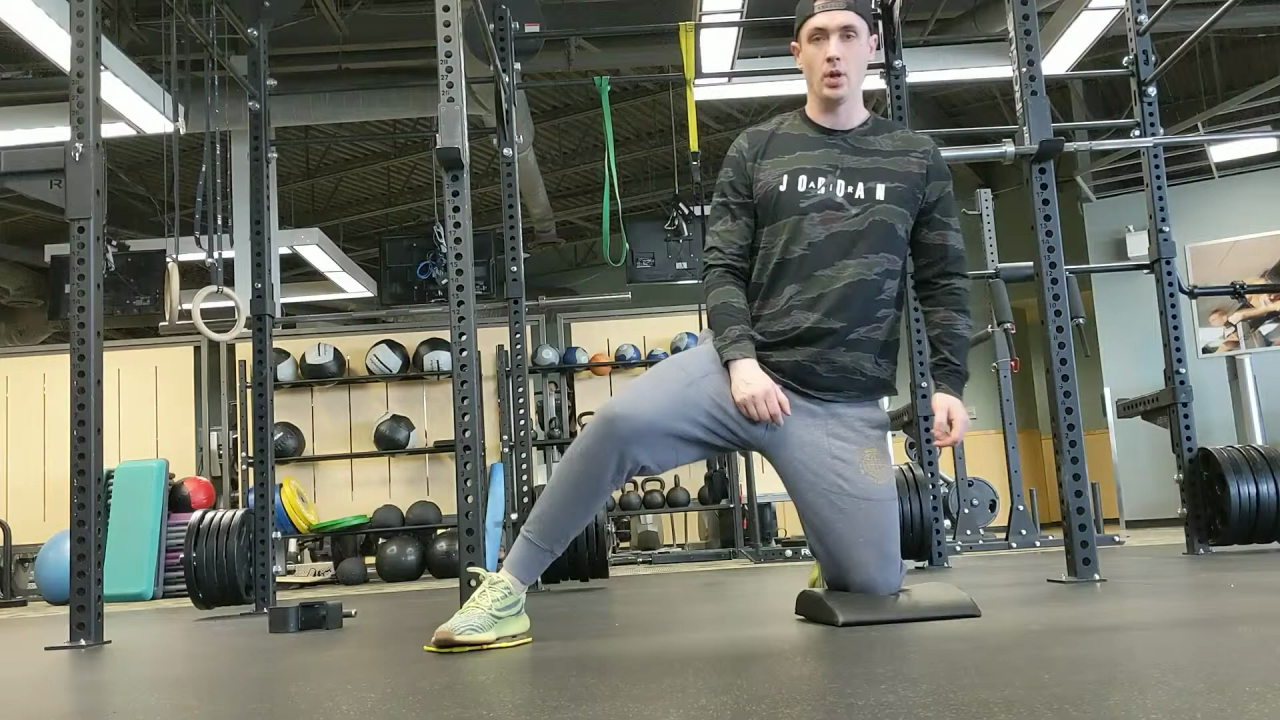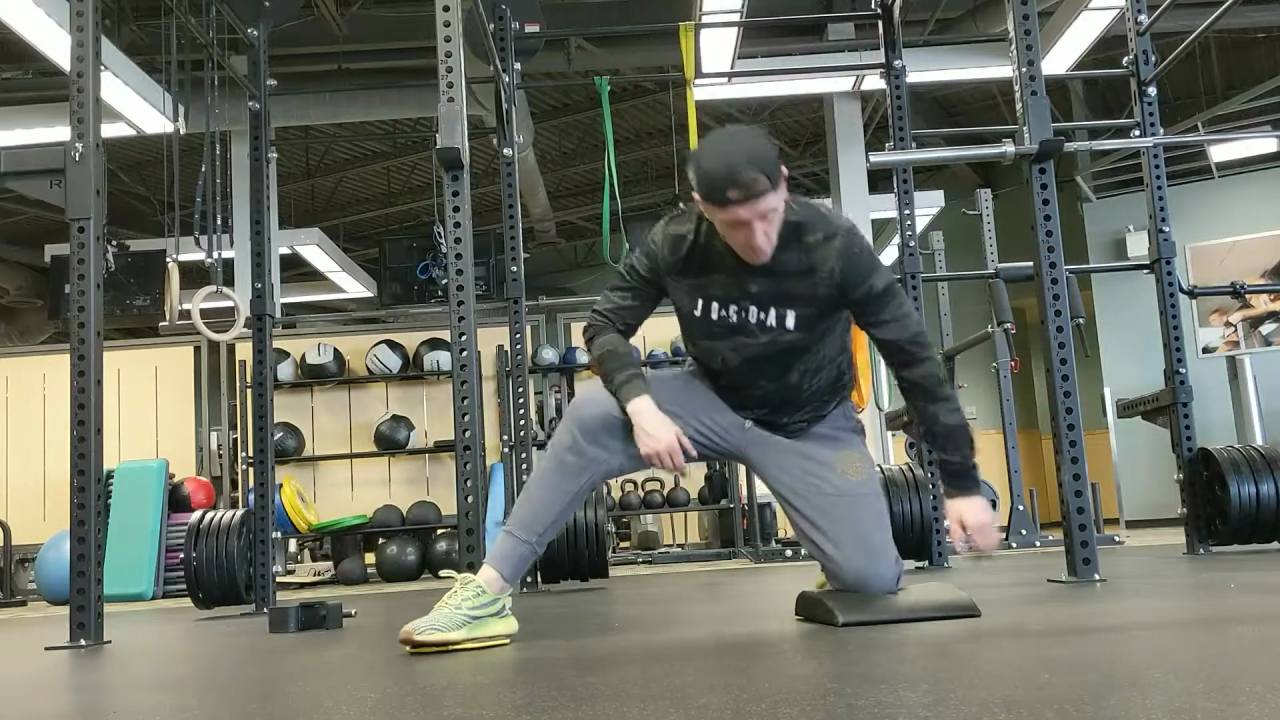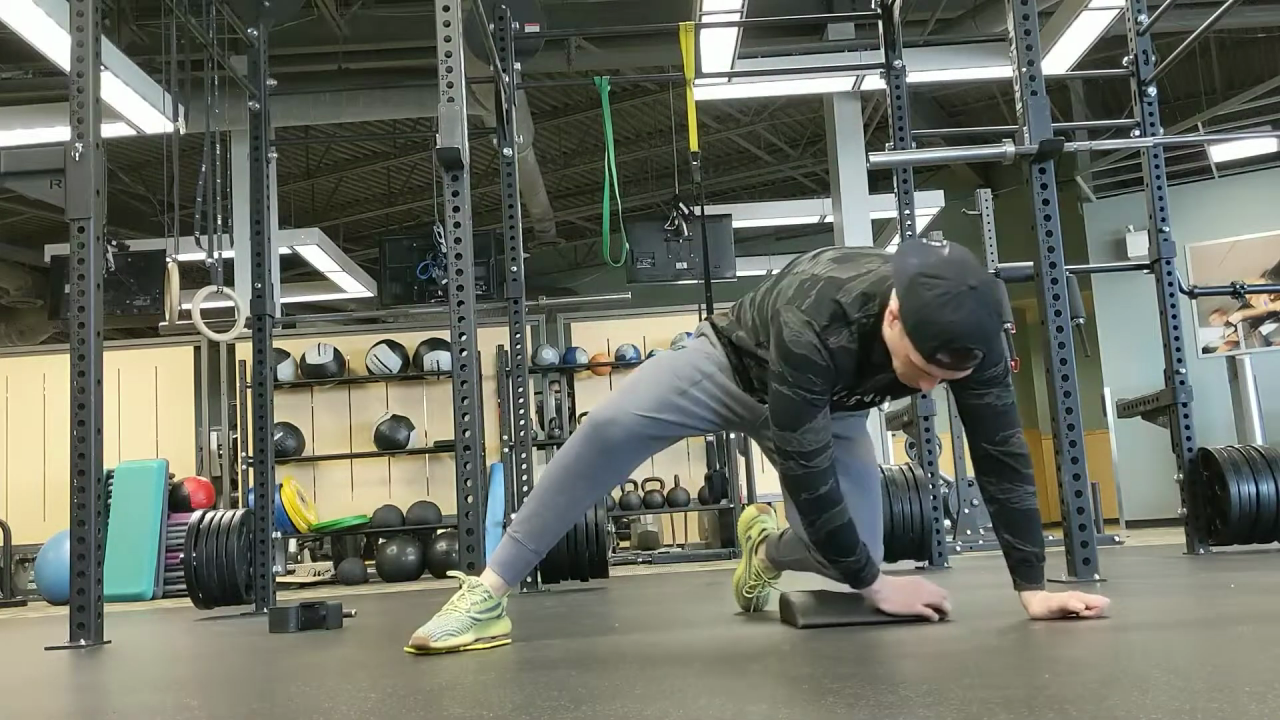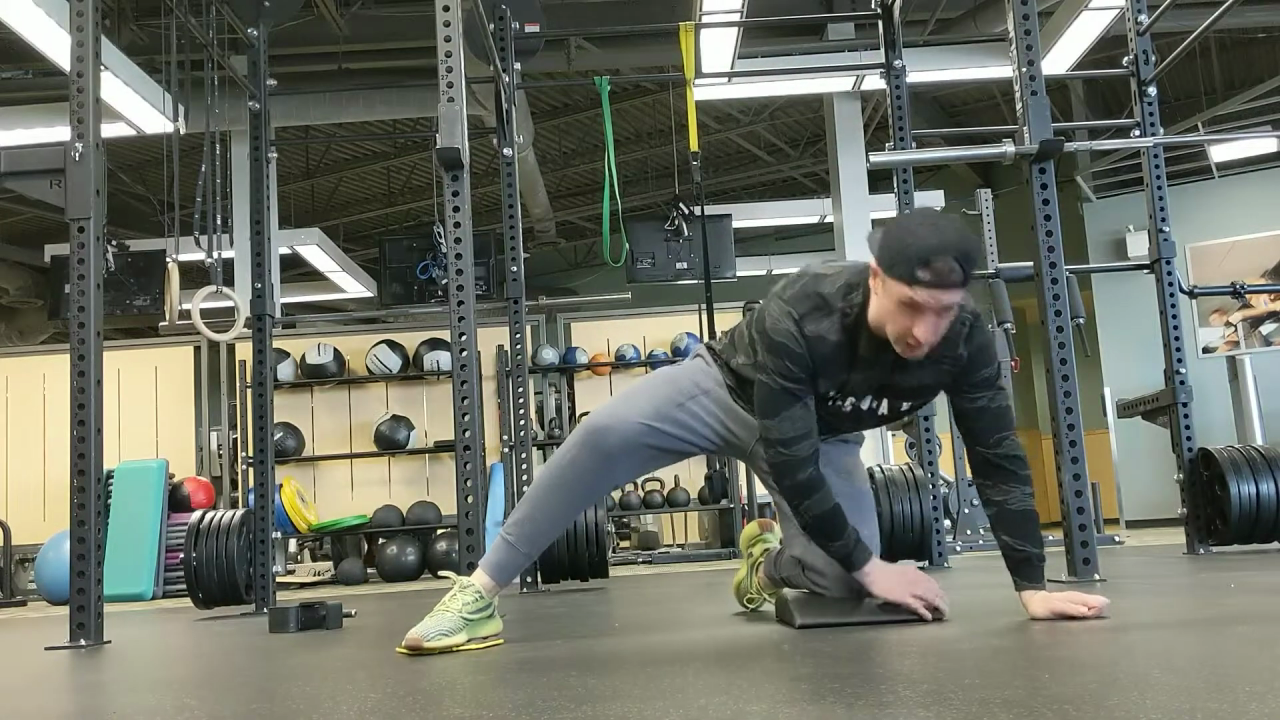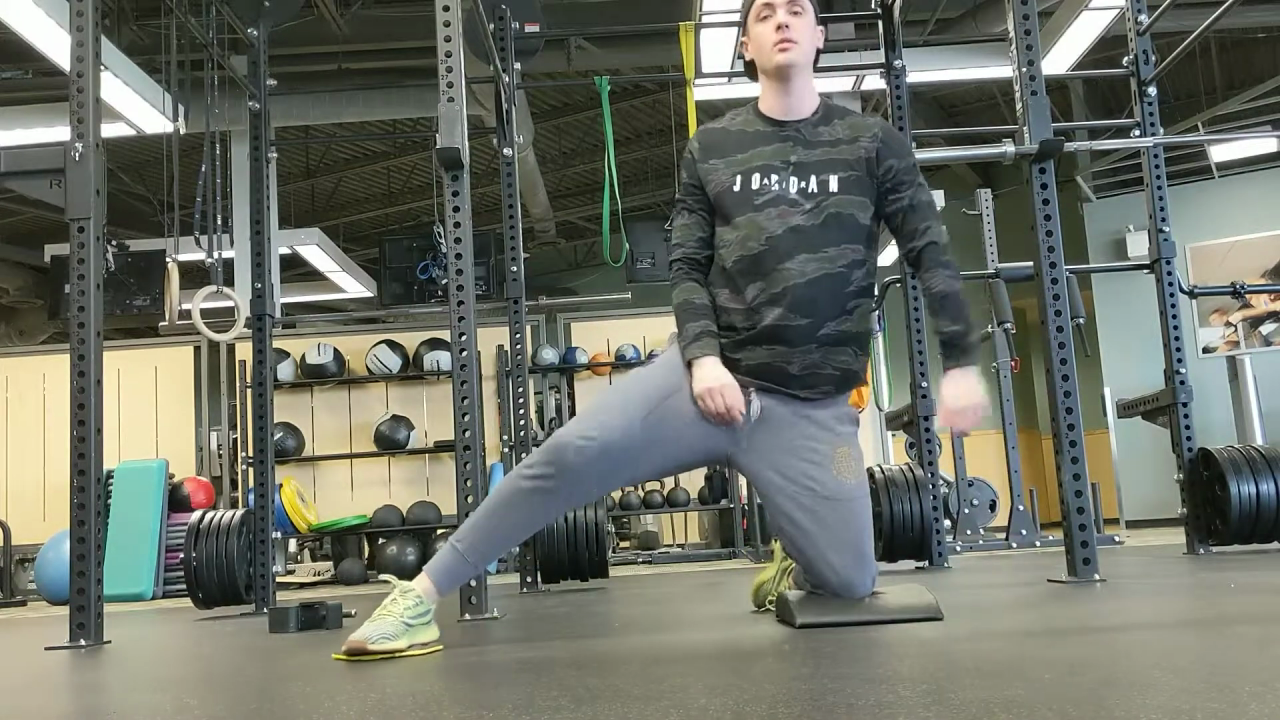
dt=1s
person 1, frame 1
left shoulder: (917, 160)
right shoulder: (756, 150)
left elbow: (944, 284)
right elbow: (723, 269)
left wrist: (949, 383)
right wrist: (740, 361)
left hip: (843, 401)
right hip: (748, 366)
left knee: (874, 585)
right knee: (622, 422)
left ankle: (833, 569)
right ankle: (509, 588)
person 1, frame 2
left shoulder: (834, 248)
right shoulder: (673, 243)
left elbow: (915, 359)
right elbow: (603, 327)
left wrist: (962, 486)
right wrist: (639, 404)
left hip: (812, 428)
right hip: (715, 400)
left knee: (872, 579)
right knee: (591, 415)
right ankle: (489, 592)
person 1, frame 3
left shoulder: (968, 336)
right shoulder: (814, 315)
left elbow: (1001, 456)
right elbow: (803, 465)
left wrist: (1032, 585)
right wrist: (874, 582)
left hip: (825, 407)
right hip: (735, 363)
left knee: (847, 550)
right knee: (612, 426)
left ankle: (768, 545)
right ankle: (488, 594)
person 1, frame 4
left shoulder: (964, 338)
right shoulder: (805, 314)
left elbow: (998, 459)
right elbow: (784, 456)
left wrist: (1035, 586)
right wrist: (872, 566)
left hip: (819, 434)
right hip: (730, 391)
left knee: (849, 583)
right knee: (604, 436)
left ankle: (772, 557)
right ankle: (478, 596)
person 1, frame 5
left shoulder: (872, 144)
right shoulder: (712, 146)
left elbow: (928, 254)
right elbow: (685, 267)
left wrist: (960, 362)
right wrist: (702, 356)
left hip: (812, 405)
right hip: (709, 375)
left knee: (848, 584)
right knee: (571, 455)
left ankle: (792, 558)
right ankle: (421, 596)
